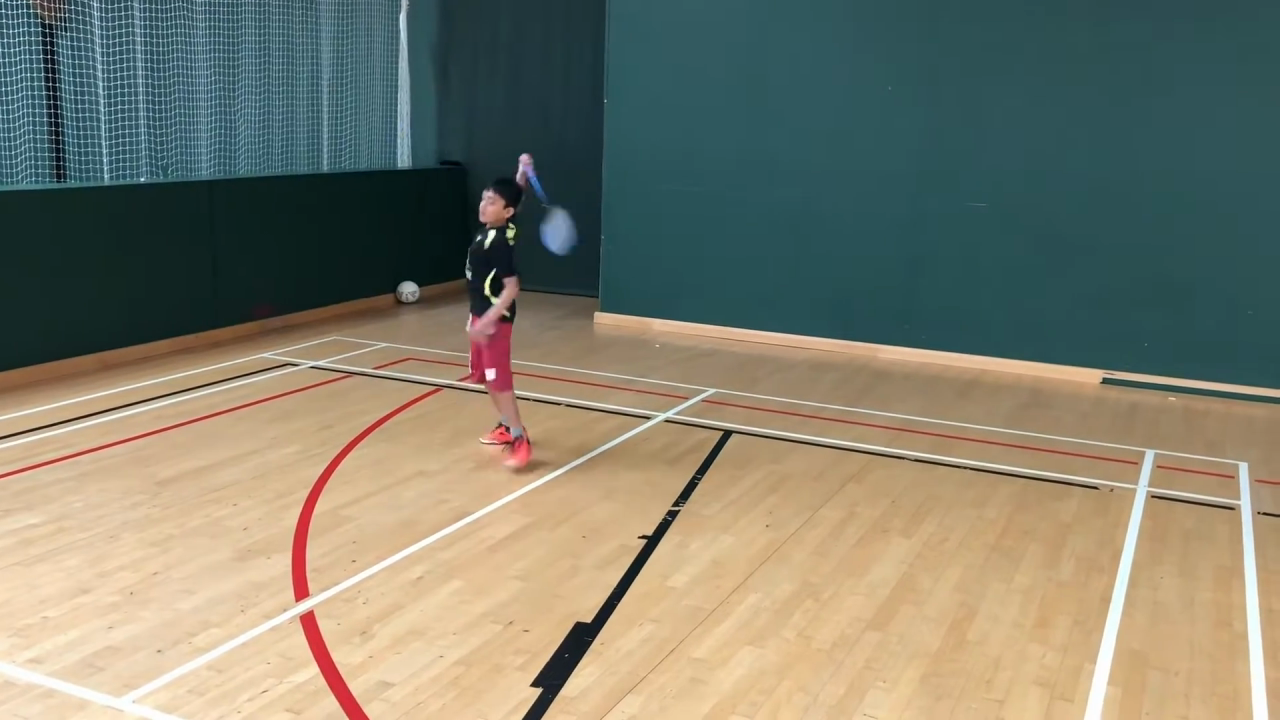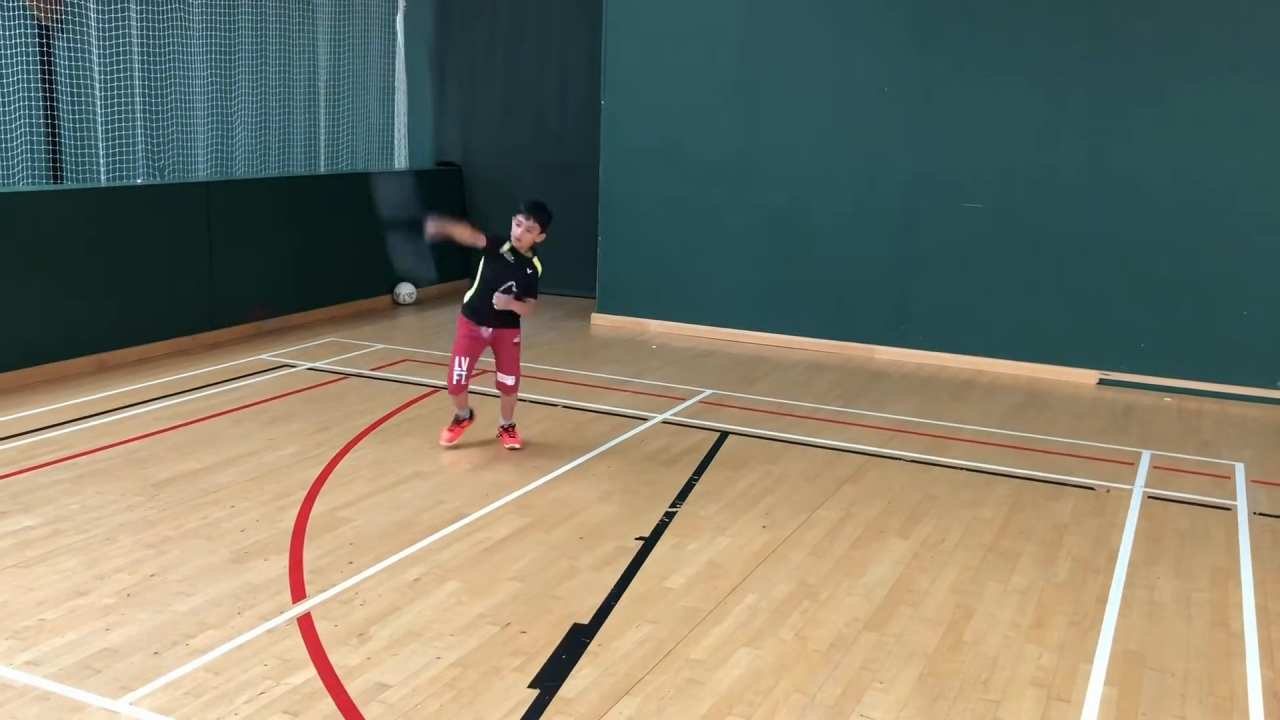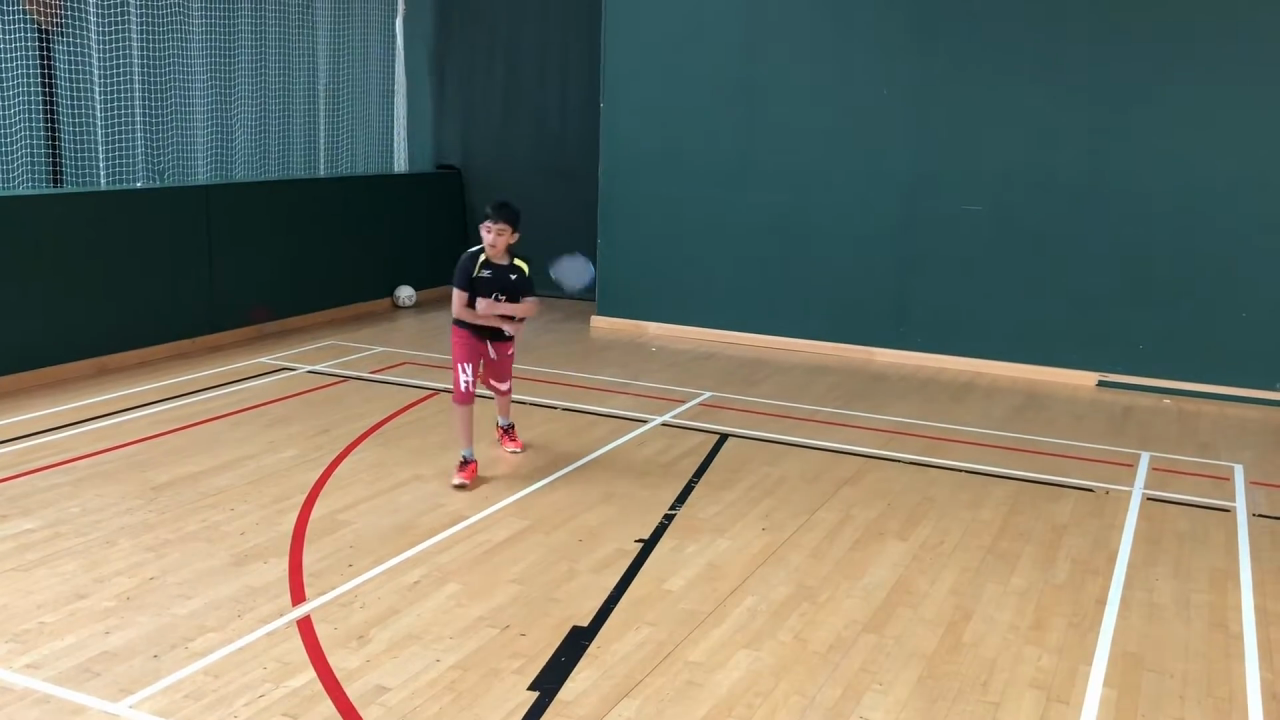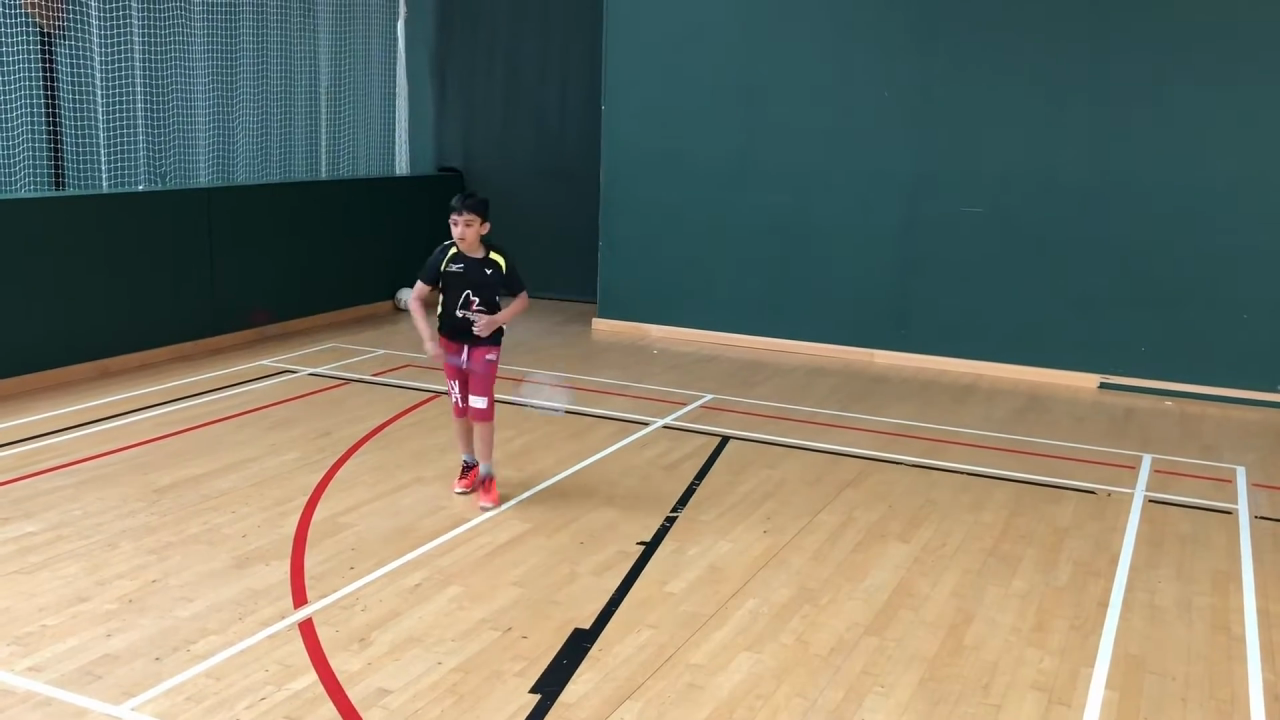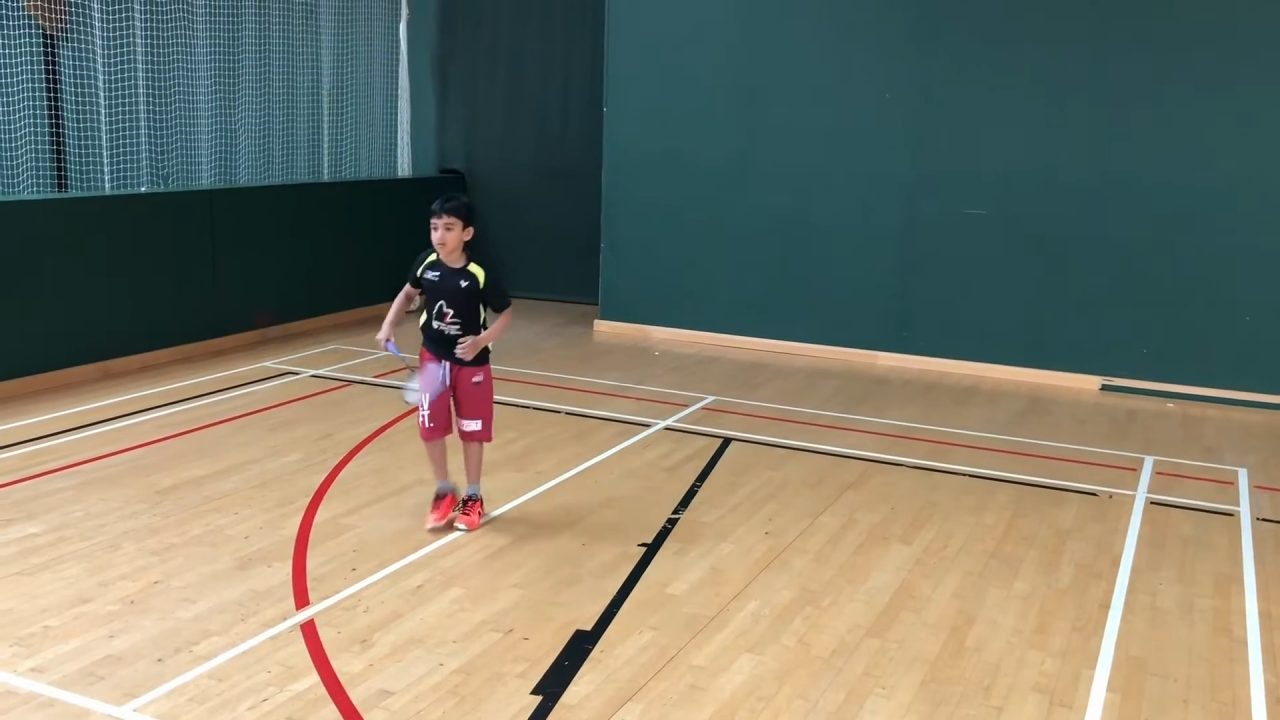
dt=0.3s
person 1, frame 1
left shoulder: (500, 241)
right shoulder: (490, 225)
left elbow: (512, 288)
right elbow: (511, 192)
left wrist: (488, 320)
right wrist: (521, 173)
left hip: (496, 316)
right hip: (480, 313)
left knee: (497, 379)
right knee: (485, 374)
left ankle: (519, 440)
right ankle: (508, 424)
person 1, frame 2
left shoulder: (533, 267)
right shoulder: (497, 244)
left elbow: (529, 307)
right elbow: (468, 235)
left wrist: (513, 304)
right wrist: (440, 226)
left hip: (506, 326)
right hip: (473, 320)
left knee: (509, 383)
right knee: (456, 383)
left ankle: (507, 425)
right ankle: (463, 415)
person 1, frame 3
left shoulder: (520, 267)
right shoulder: (470, 261)
left elbow: (531, 306)
right elbow: (457, 308)
left wrist: (501, 308)
right wrist: (501, 321)
left hip: (502, 335)
right hip: (468, 331)
left knee: (502, 387)
right knee: (464, 392)
left ankle: (504, 427)
right ankle: (468, 459)
person 1, frame 4
left shoulder: (499, 261)
right shoulder: (443, 256)
left elbow: (522, 299)
right elbow: (416, 298)
left wrist: (497, 320)
right wrist: (428, 338)
left hip: (486, 344)
right hip: (449, 342)
left knee: (480, 408)
right knee: (460, 406)
left ankle: (486, 476)
right ankle: (469, 463)
person 1, frame 5
left shoulder: (480, 274)
right shoulder: (425, 263)
left elbow: (505, 314)
right elbow: (408, 292)
left wrist: (481, 340)
right wrist: (388, 325)
left hip: (471, 361)
right hip: (433, 356)
left knee: (472, 430)
right knee: (431, 427)
left ankle: (472, 499)
right ankle: (445, 492)
